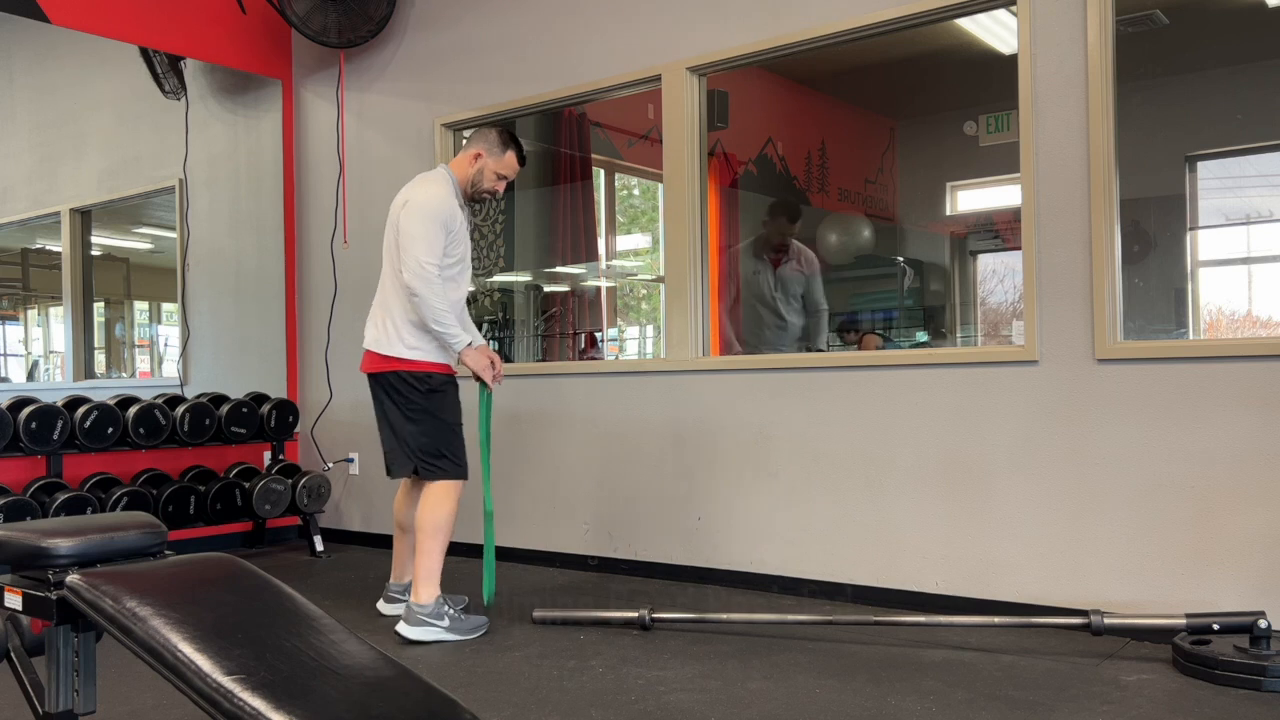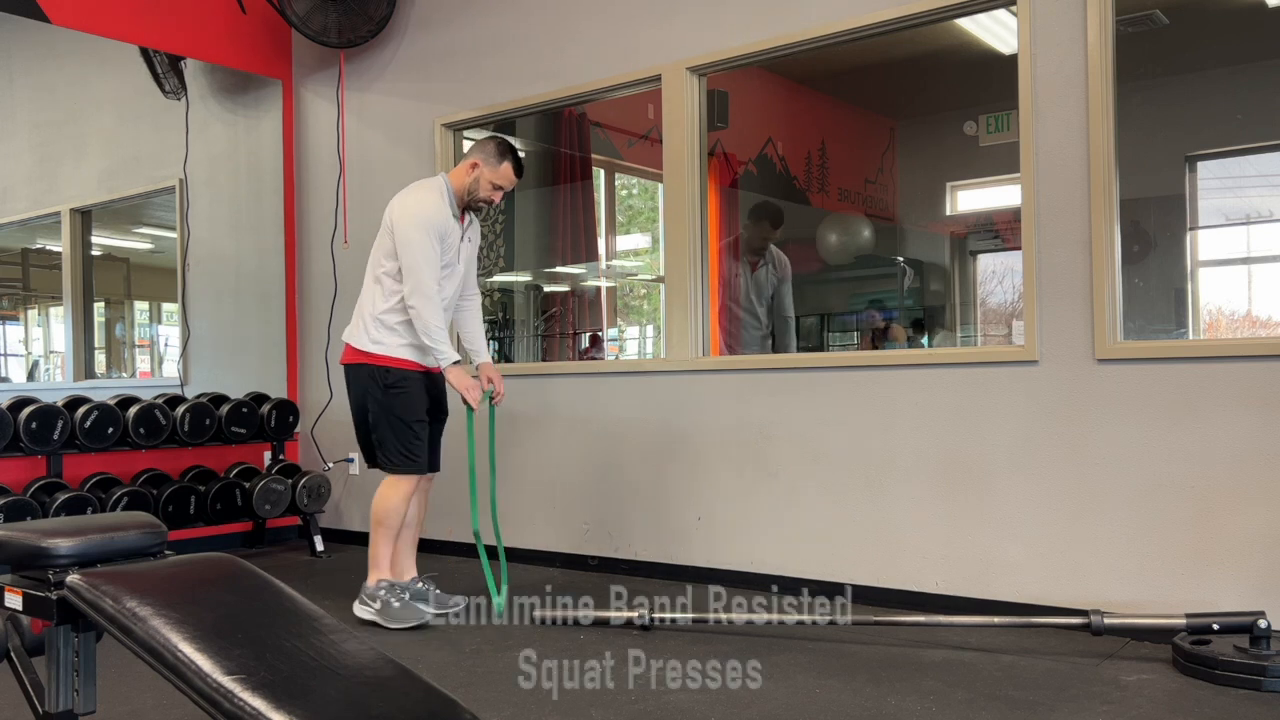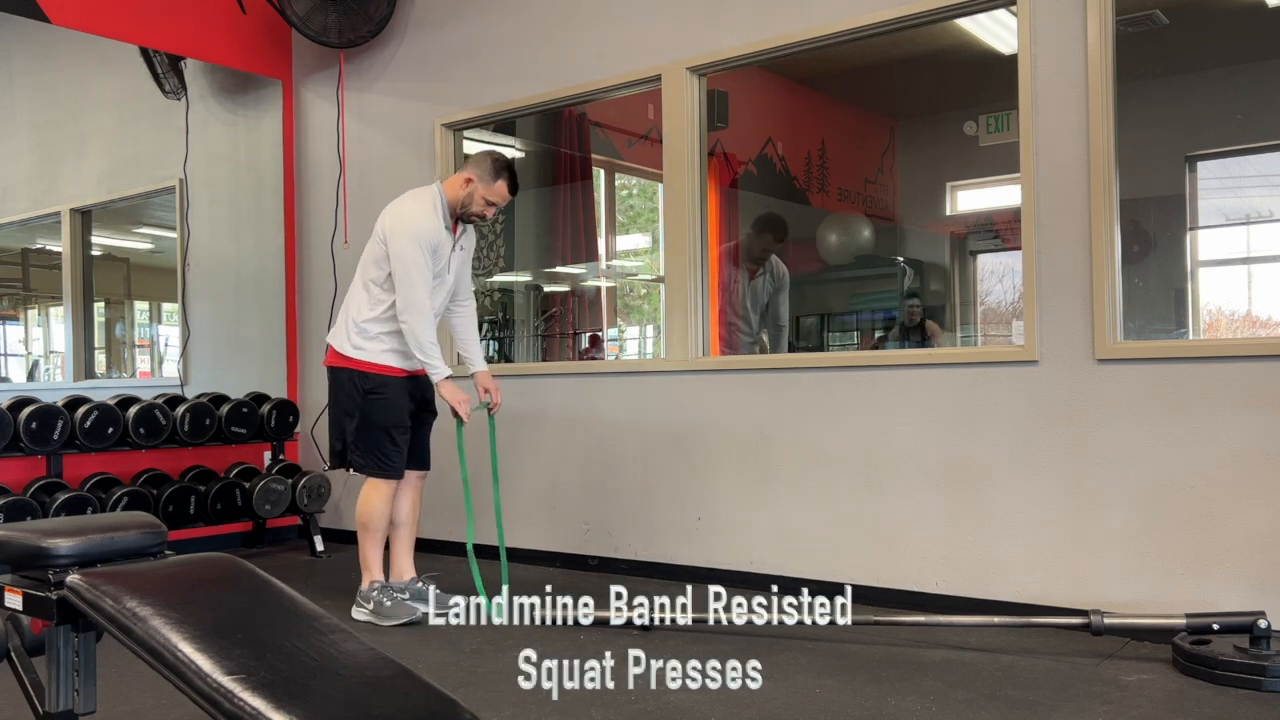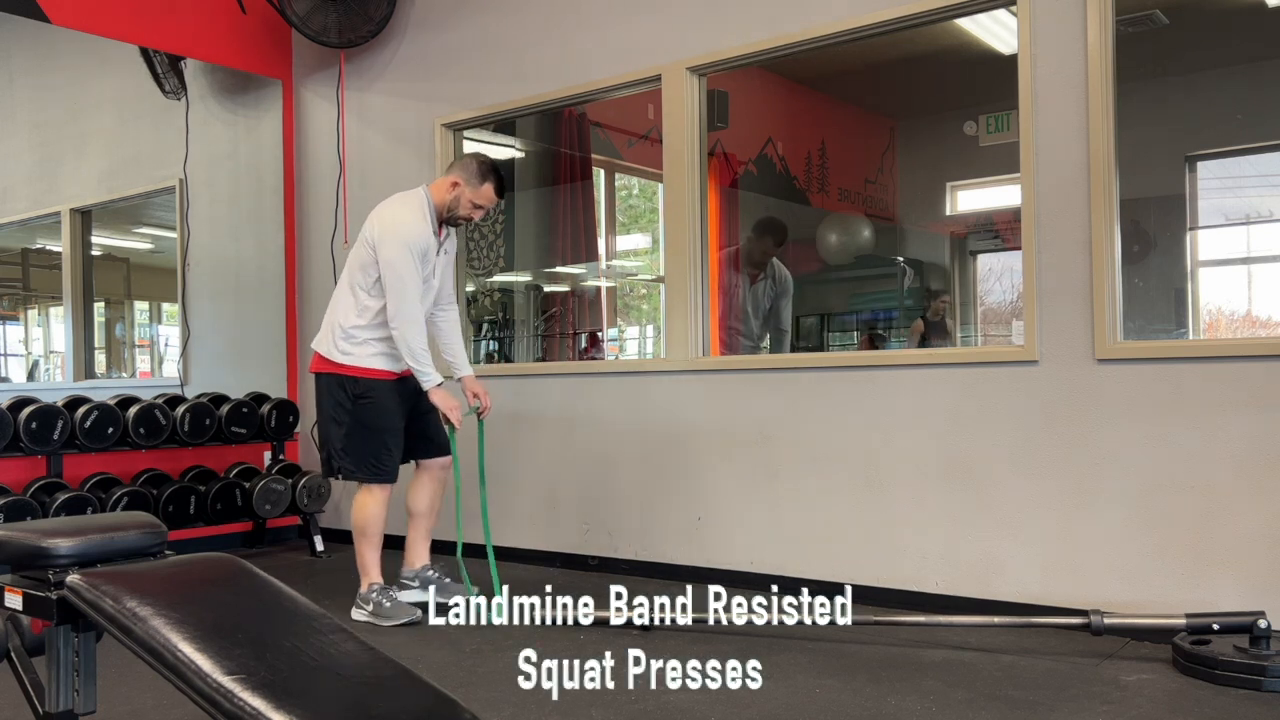
dt=0.3s
person 1, frame 1
left shoulder: (444, 201)
right shoulder: (432, 197)
right elbow: (419, 282)
left wrist: (475, 340)
right wrist: (464, 345)
left hip: (403, 356)
right hip: (412, 359)
left knee: (420, 474)
right knee: (442, 475)
left ankle: (402, 586)
right ankle: (424, 608)
person 1, frame 2
left shoulder: (469, 223)
right shoulder: (422, 206)
left elbow: (466, 297)
right elbow: (420, 296)
left wrist: (482, 359)
right wrist: (453, 364)
left hip: (419, 359)
right hip: (383, 355)
left knee: (420, 472)
right knee: (404, 470)
left ankle: (405, 581)
right ankle: (375, 588)
person 1, frame 3
left shoulder: (463, 231)
right shoulder: (414, 217)
left elbow: (460, 304)
right elbow: (412, 309)
left wrist: (479, 369)
right wrist: (442, 378)
left hip: (408, 364)
right hip: (366, 359)
left knee: (412, 471)
right knee: (385, 473)
left ankle: (403, 580)
right ankle: (371, 590)
person 1, frame 4
left shoulder: (444, 231)
right shoulder: (403, 223)
left elbow: (442, 309)
right elbow: (404, 316)
left wrist: (465, 374)
right wrist: (433, 386)
left hip: (395, 365)
right hip: (354, 363)
left knee: (435, 459)
right knee: (376, 478)
left ankle: (417, 572)
right ankle: (370, 592)
